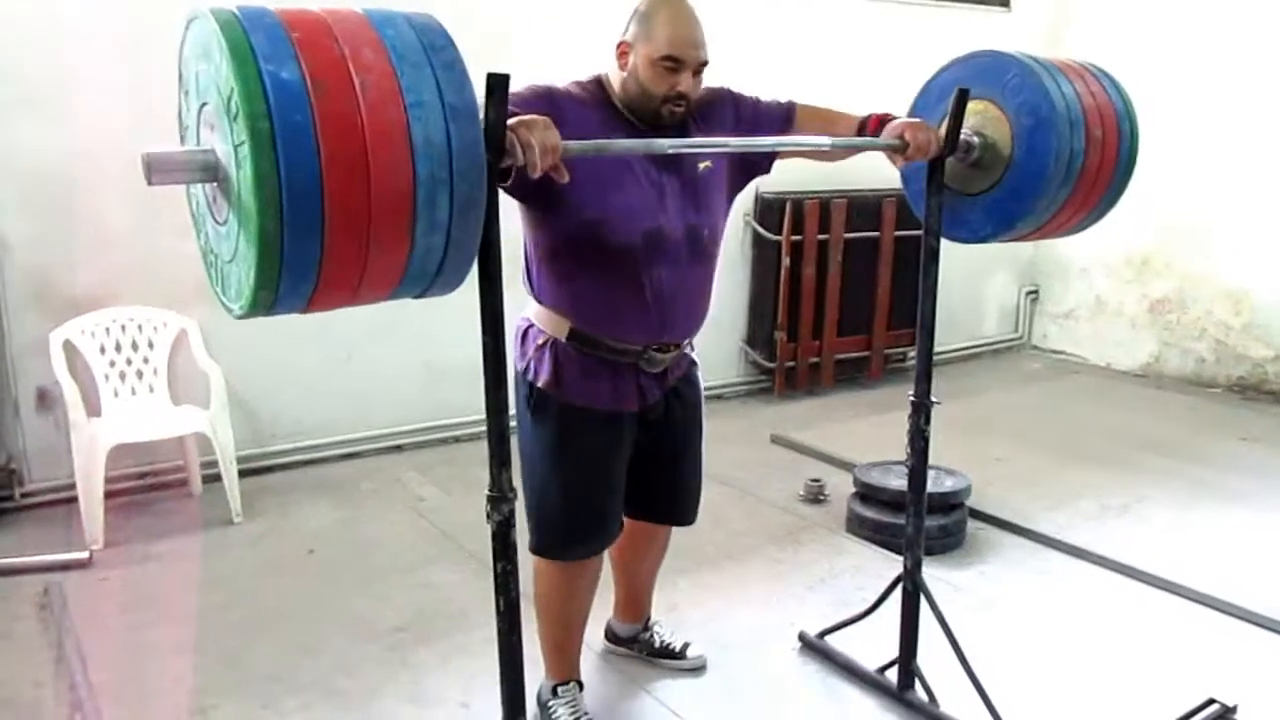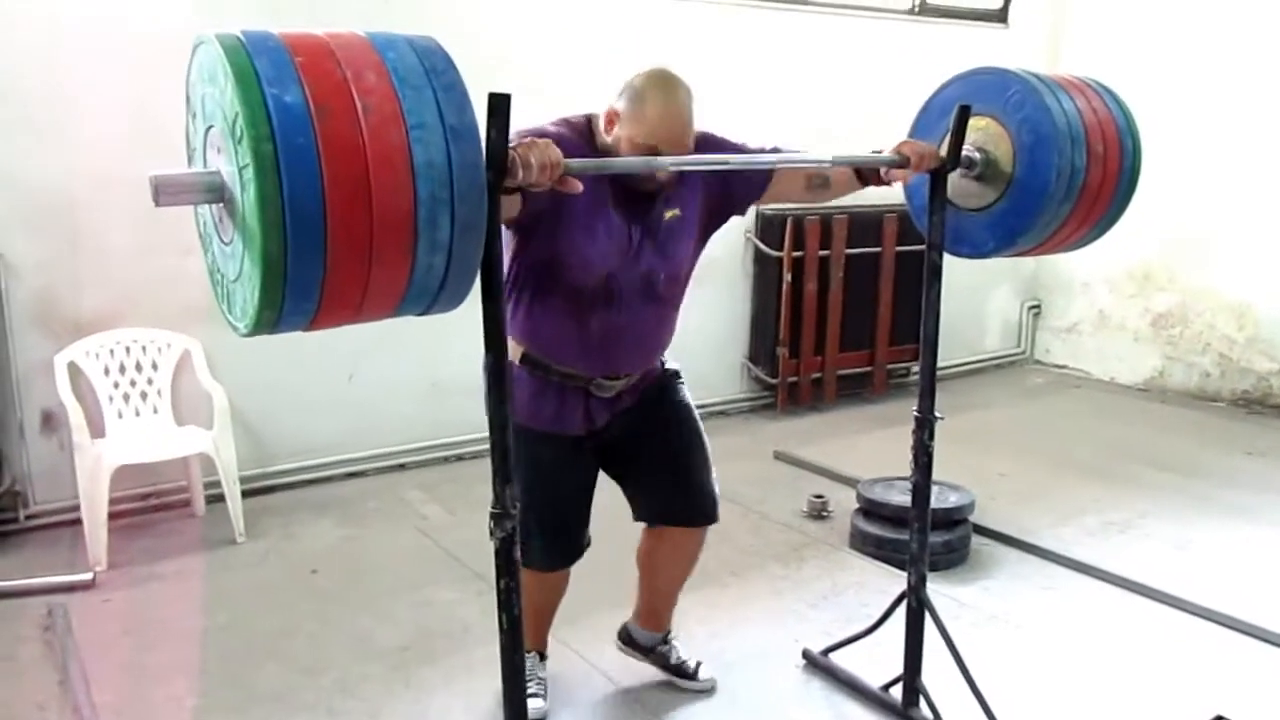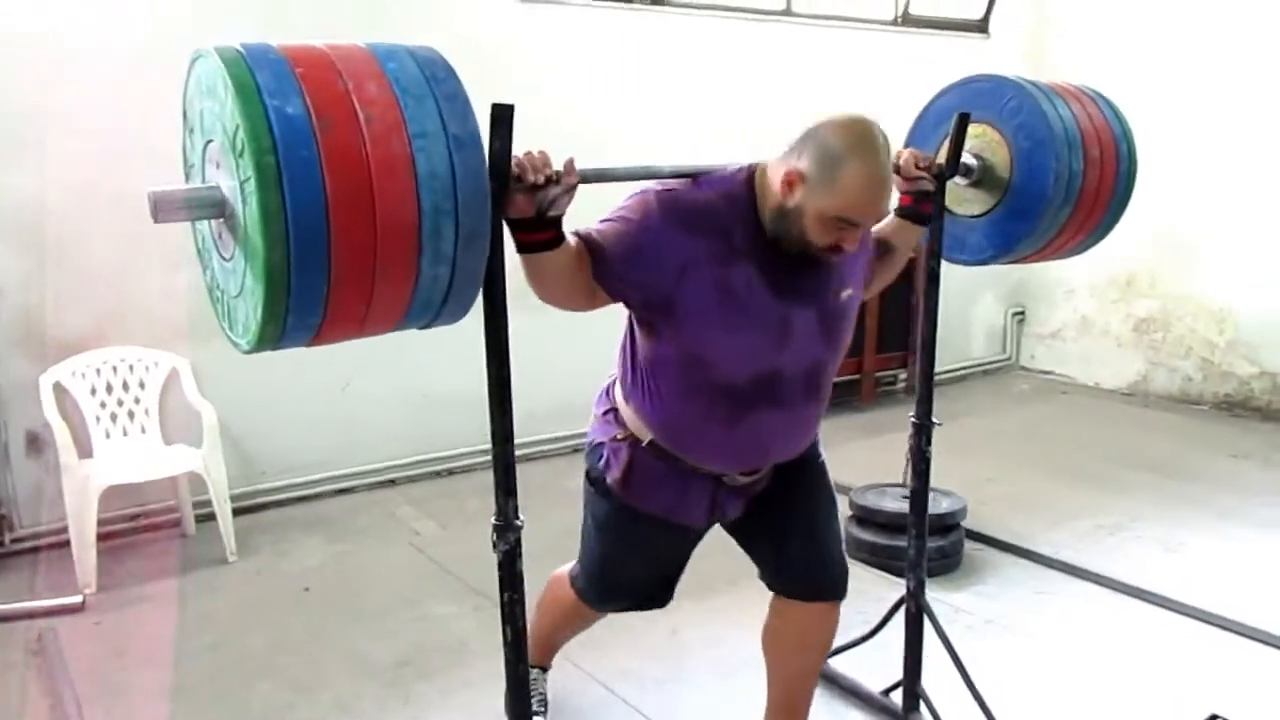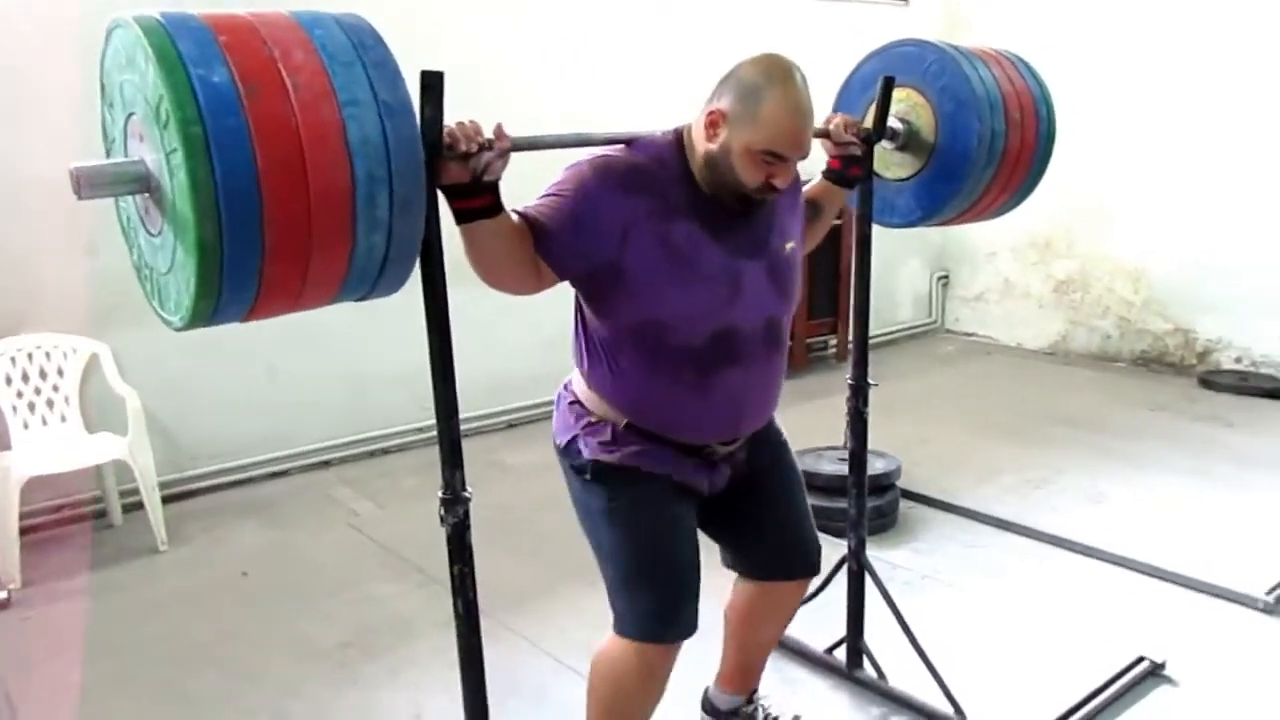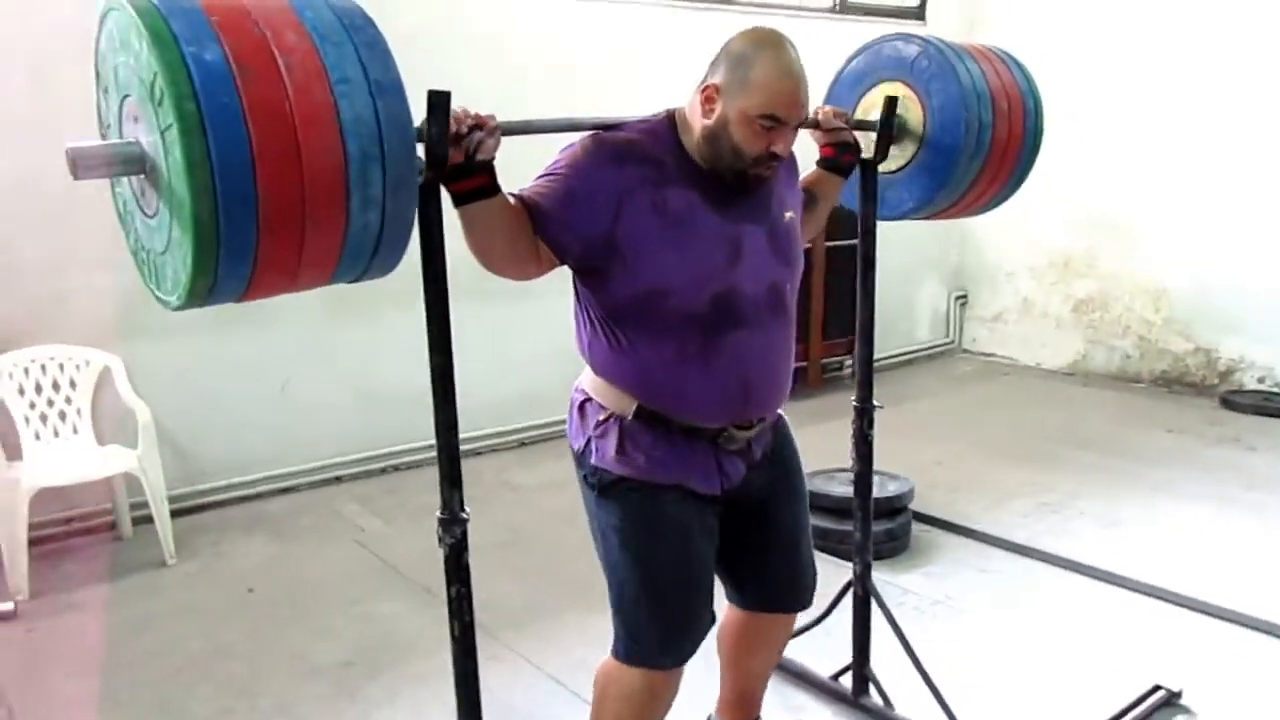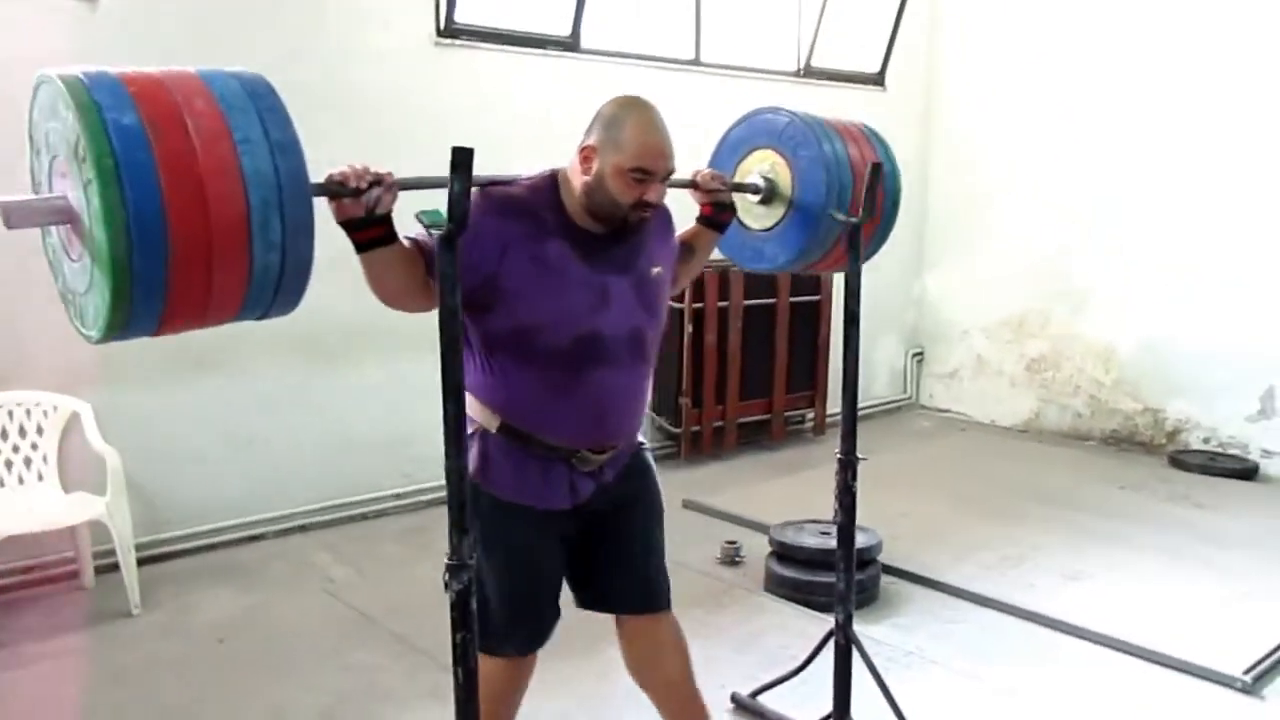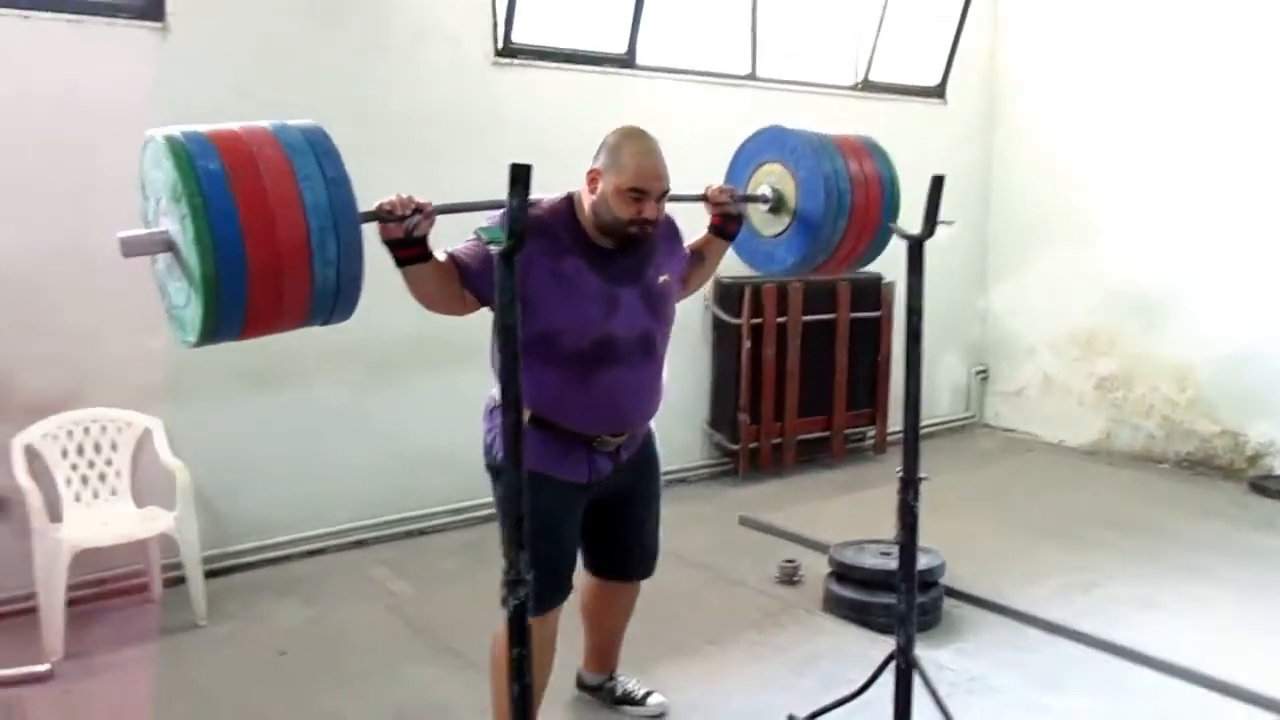
dt=0.7s
person 1, frame 1
left shoulder: (721, 119)
right shoulder: (561, 117)
left elbow: (811, 126)
left wrist: (882, 128)
right wrist: (510, 133)
left hip: (668, 369)
right hip: (576, 373)
left knee: (657, 510)
right knee: (571, 537)
left ankle: (632, 626)
person 1, frame 2
left shoulder: (700, 165)
right shoulder: (549, 157)
left elbow: (796, 176)
left wrist: (877, 167)
right wrist: (510, 173)
left hip: (642, 384)
right hip: (544, 391)
left knee: (688, 512)
right knee: (546, 546)
left ankle: (649, 632)
right ankle: (528, 658)
person 1, frame 3
left shoulder: (843, 226)
right shoulder: (678, 220)
right elbow: (574, 285)
left wrist: (915, 209)
right wrist: (535, 225)
right hip: (655, 462)
left knee: (817, 586)
right knee: (602, 588)
right ankle: (529, 667)
person 1, frame 4
left shoulder: (775, 186)
right shoulder: (615, 188)
right elbow: (520, 267)
left wrist: (843, 173)
right wrist: (474, 196)
left hip: (741, 437)
right hip: (625, 448)
left knee: (787, 566)
right knee: (657, 628)
person 1, frame 5
left shoulder: (769, 167)
right shoulder: (614, 168)
right elbow: (520, 252)
left wrist: (836, 164)
right wrist: (470, 179)
left hip: (757, 439)
right hip: (645, 454)
left knee: (778, 597)
right knee: (658, 642)
person 1, frame 6
left shoulder: (650, 224)
right shoulder: (502, 219)
right elbow: (415, 289)
left wrist: (713, 220)
right wrist: (371, 229)
left hip: (616, 462)
right hip: (513, 470)
left knee: (647, 607)
right knee: (511, 634)
person 1, frame 7
left shoulder: (659, 235)
right shoulder: (527, 237)
right elbow: (451, 293)
left wrist: (723, 230)
right wrist: (410, 248)
left hip: (626, 446)
right hip: (538, 449)
left knee: (625, 568)
right knee: (537, 596)
